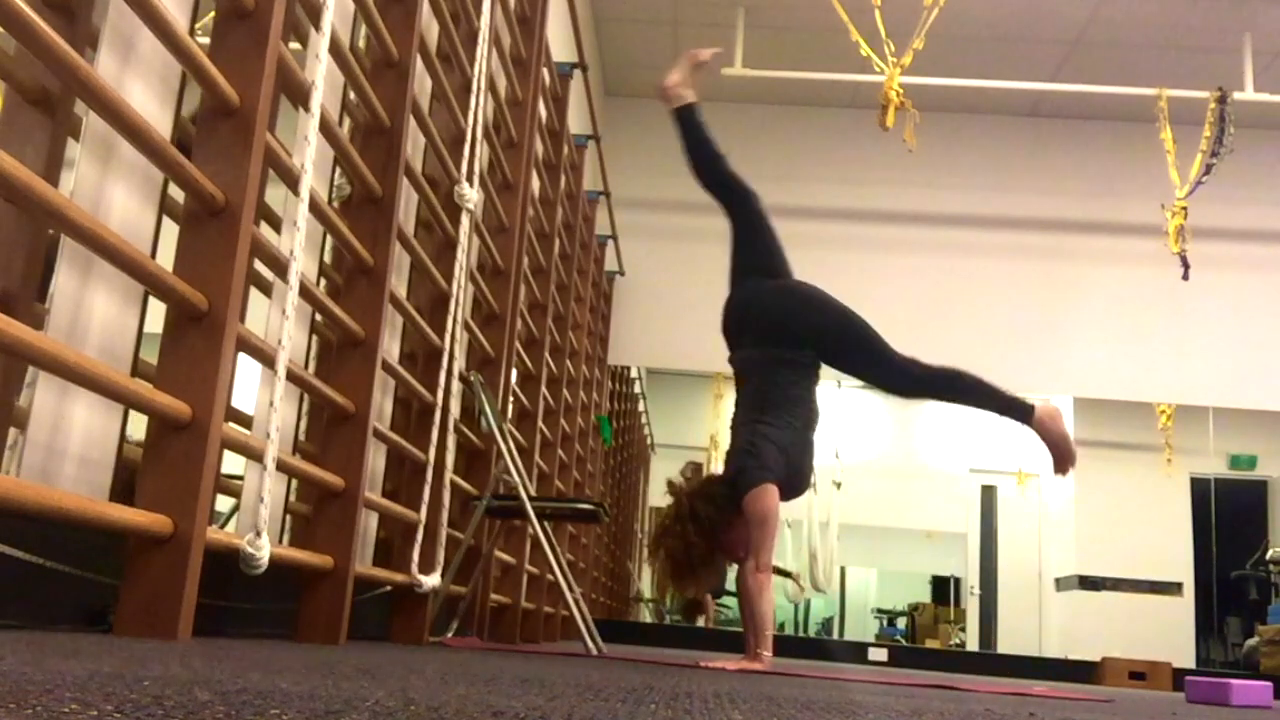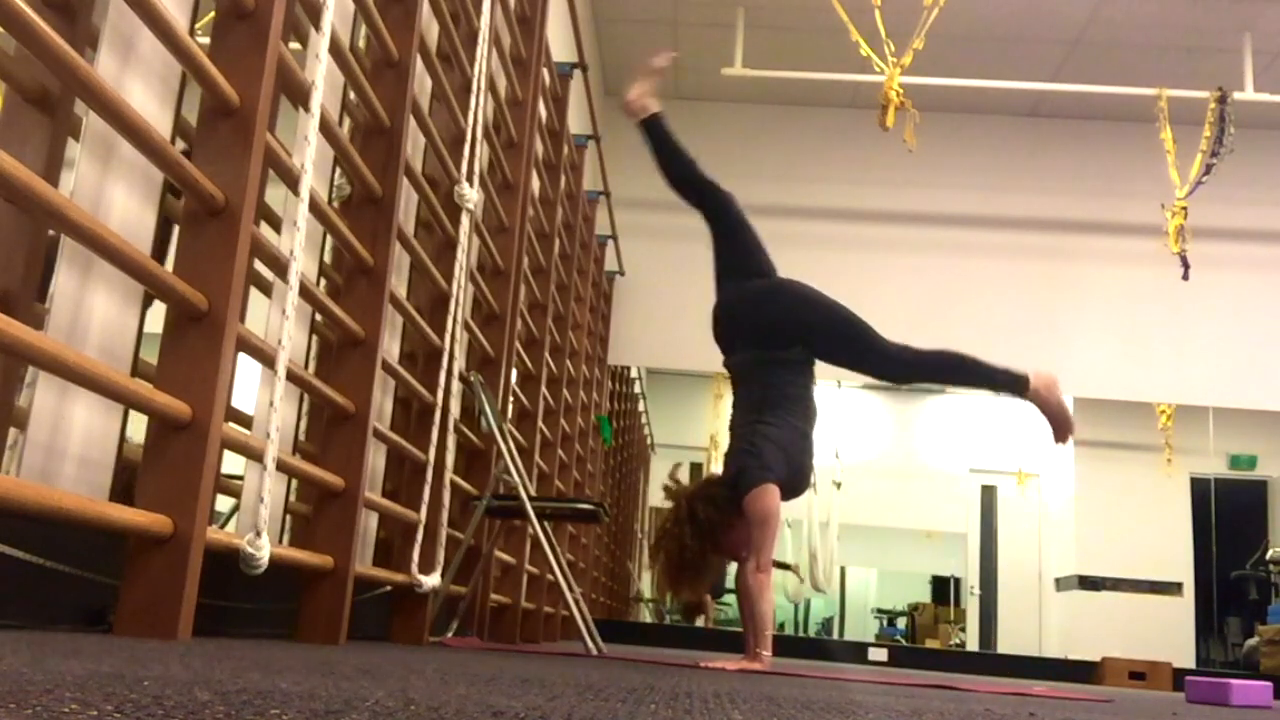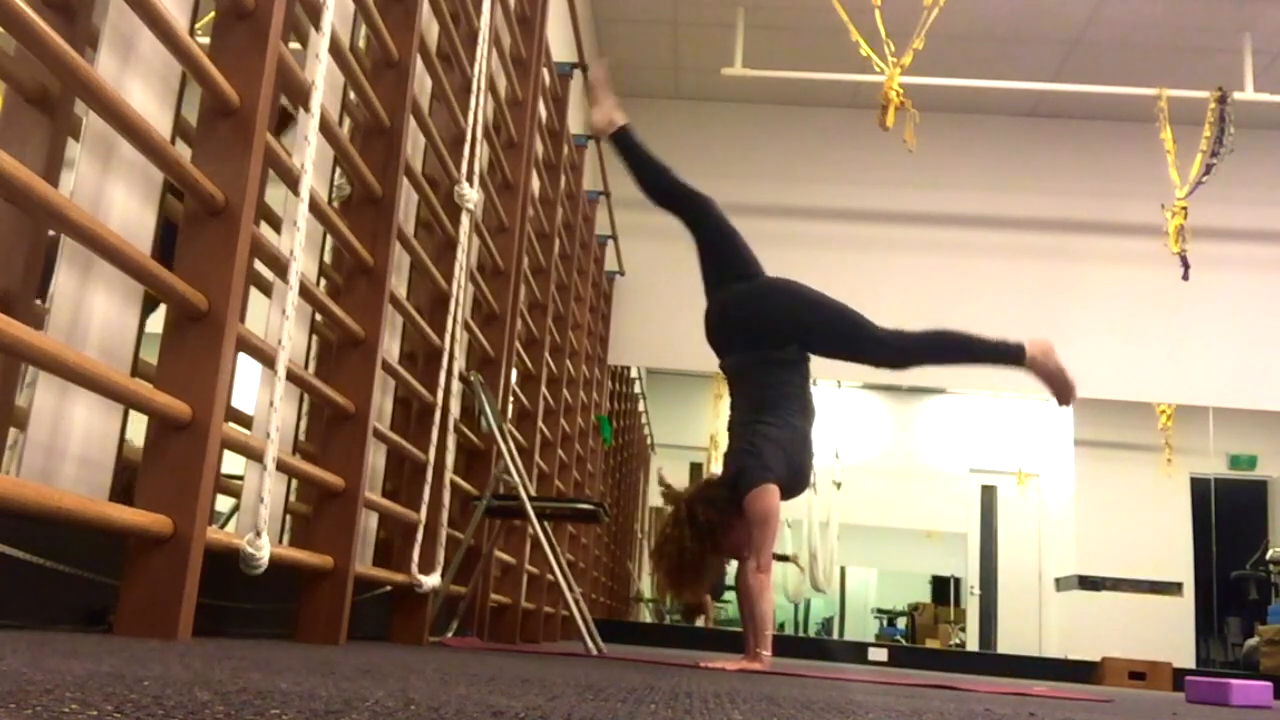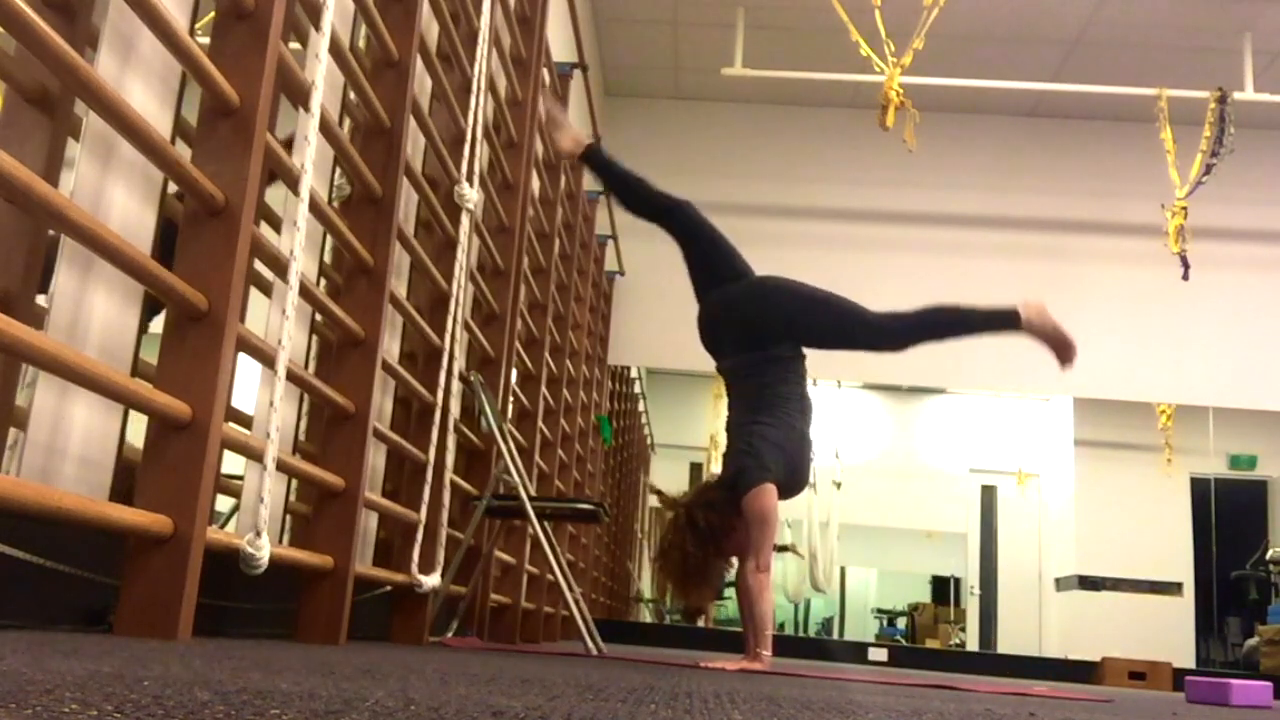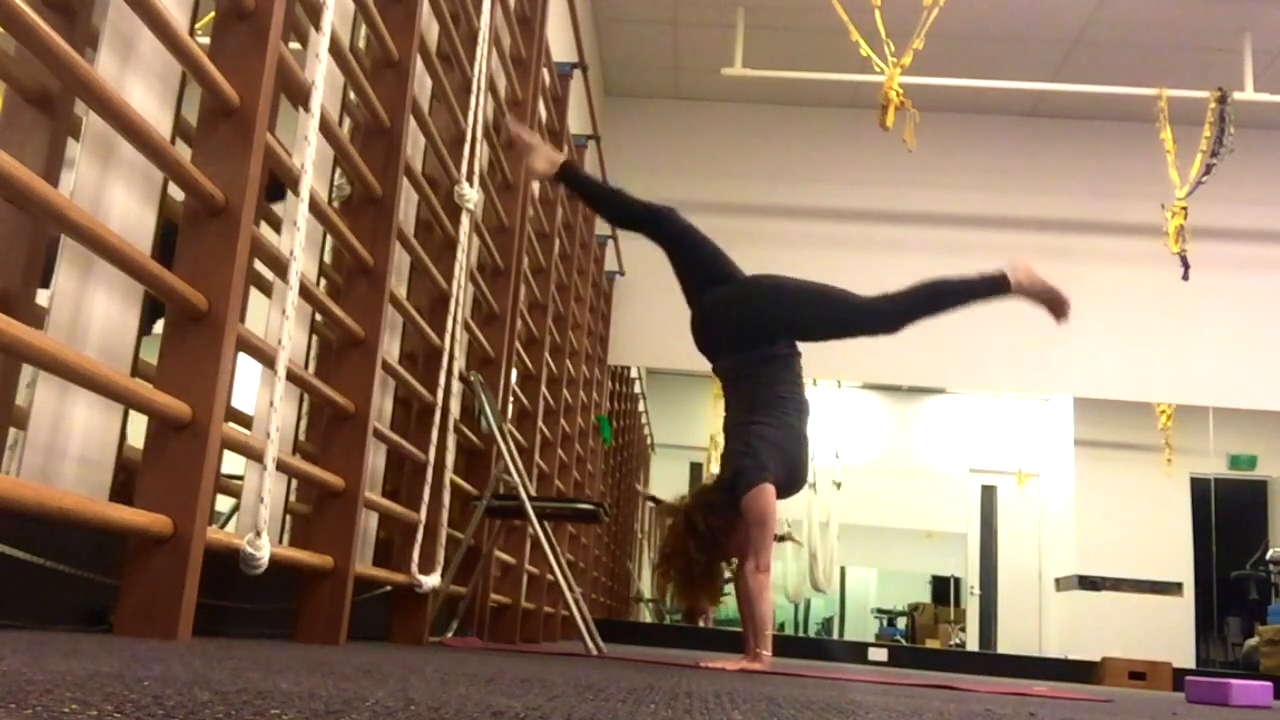
dt=0.1s
person 1, frame 1
left shoulder: (754, 483)
left elbow: (757, 571)
left wrist: (758, 655)
left hip: (793, 323)
right hip: (756, 317)
left knee: (909, 375)
right knee: (735, 199)
left ankle: (1037, 414)
right ankle: (682, 101)
person 1, frame 2
left shoulder: (754, 484)
left elbow: (757, 571)
left wrist: (758, 655)
left hip: (783, 322)
right hip: (746, 317)
left knee: (902, 363)
right knee: (711, 201)
right ankle: (647, 112)
person 1, frame 3
left shoulder: (755, 487)
left elbow: (757, 572)
left wrist: (756, 655)
left hip: (773, 320)
right hip: (736, 323)
left knee: (904, 348)
right knee: (691, 207)
person 1, frame 4
left shoulder: (753, 485)
left elbow: (756, 573)
left wrist: (758, 654)
right wrist: (754, 648)
left hip: (768, 321)
right hip: (733, 322)
left knee: (894, 330)
right knee: (676, 216)
person 1, frame 5
left shoulder: (751, 485)
left elbow: (757, 571)
left wrist: (757, 655)
left hip: (760, 322)
right hip: (728, 327)
left knee: (890, 312)
right knee: (660, 222)
left ankle: (1010, 280)
